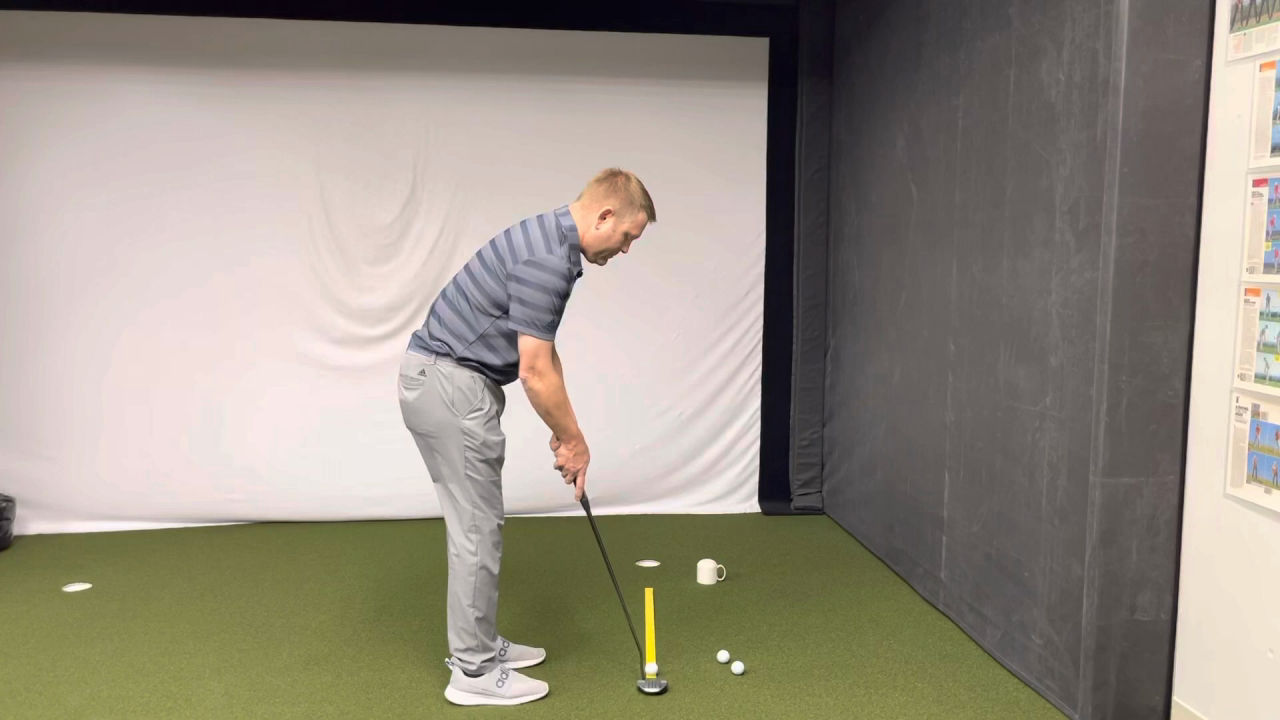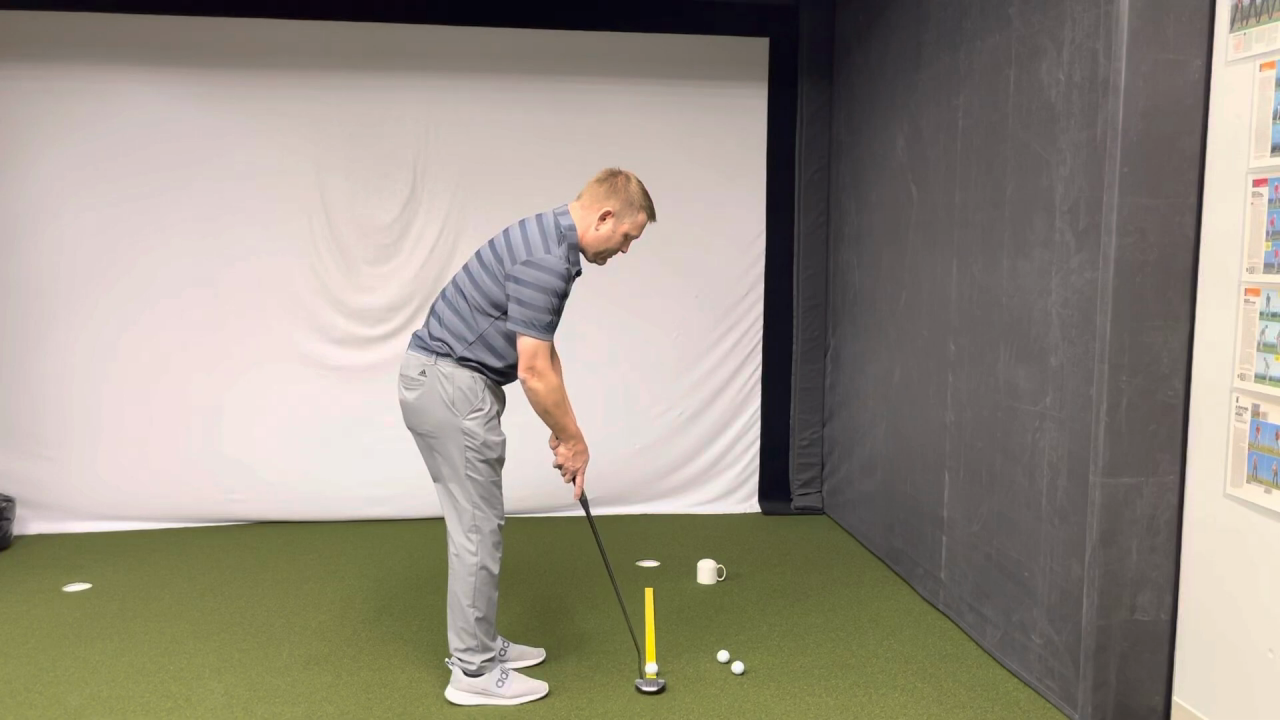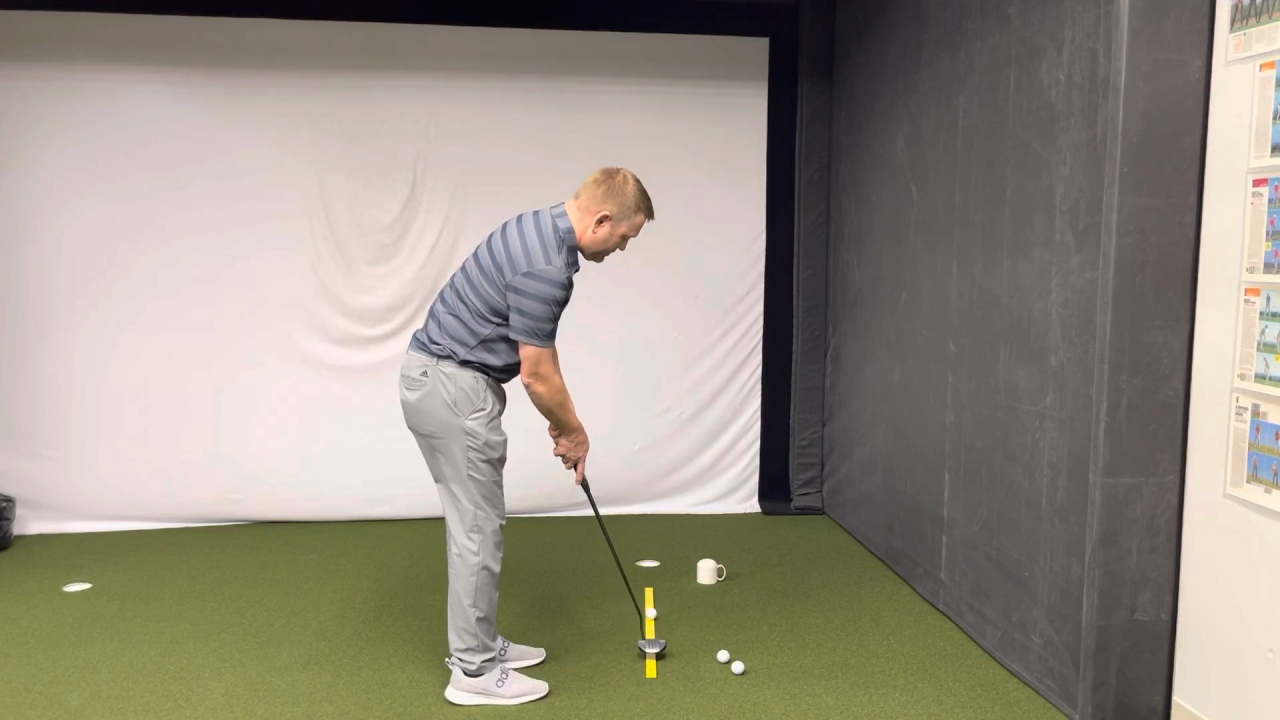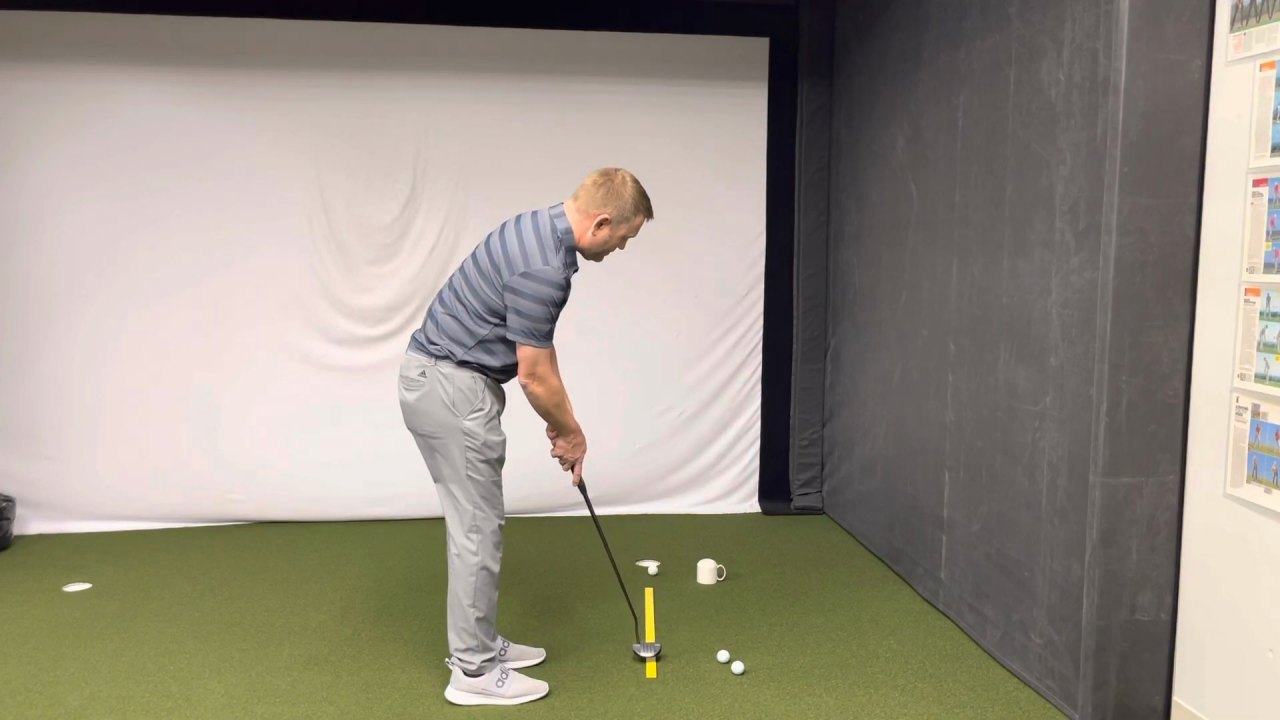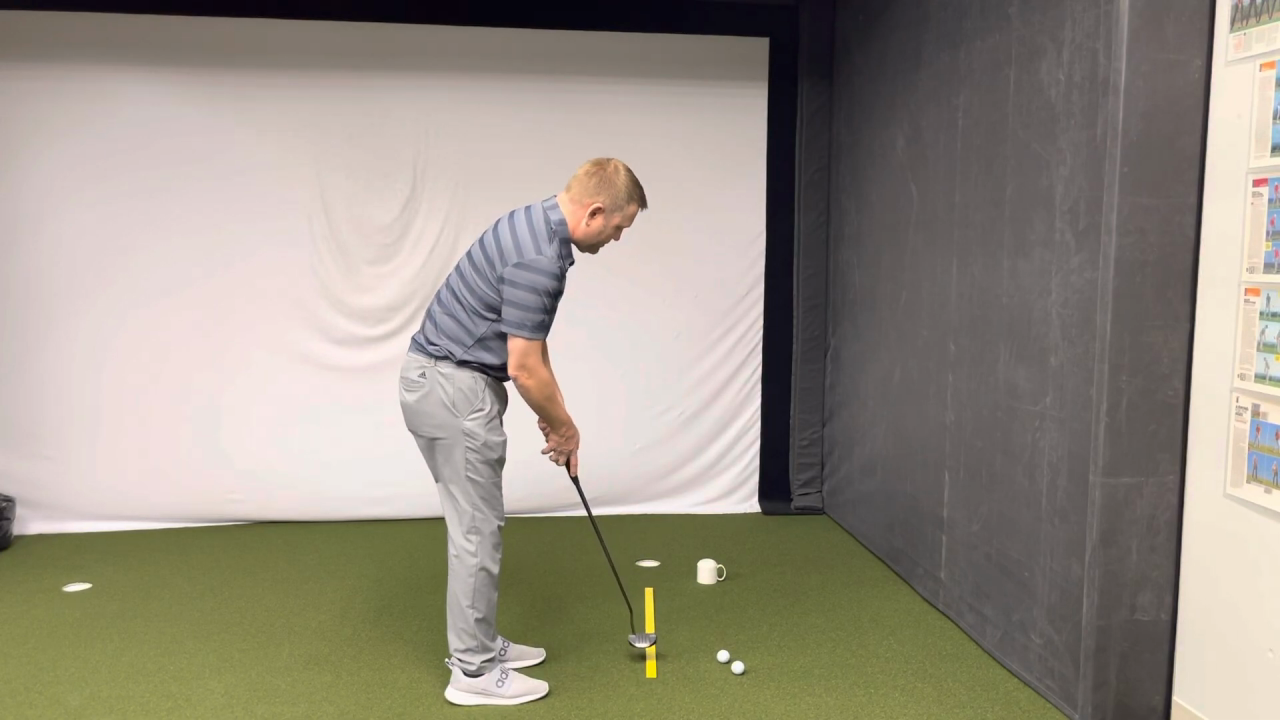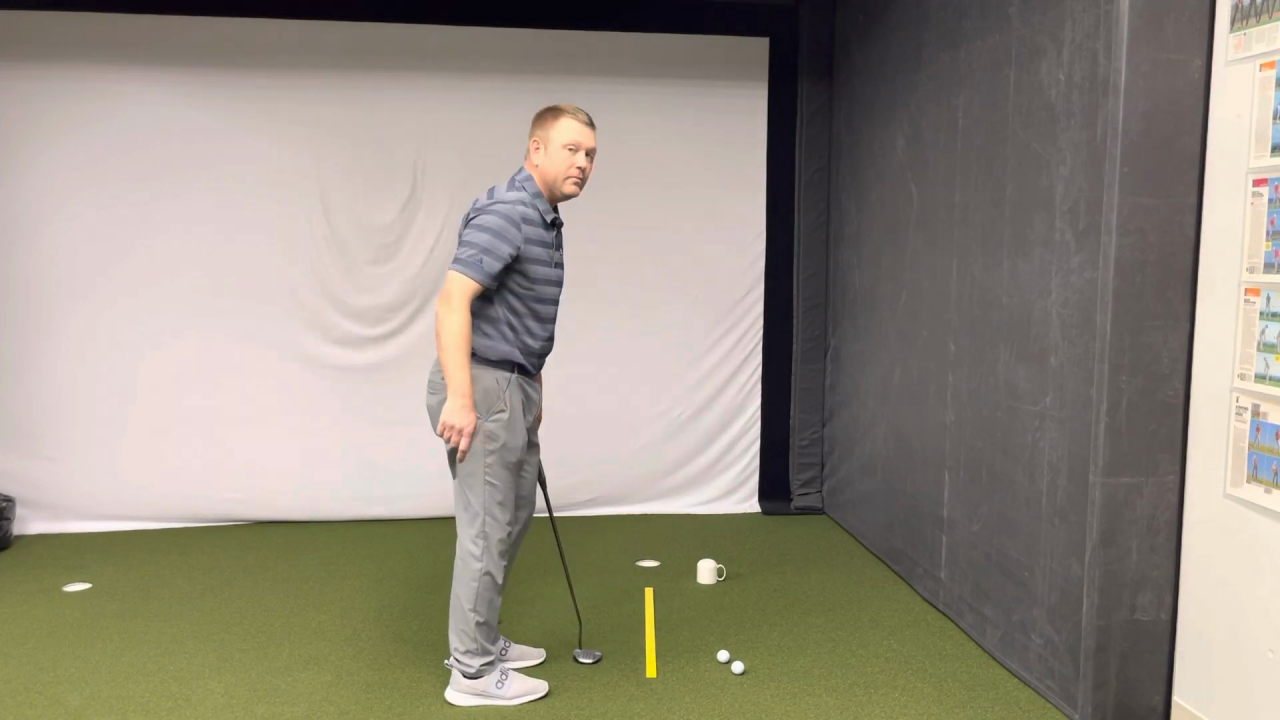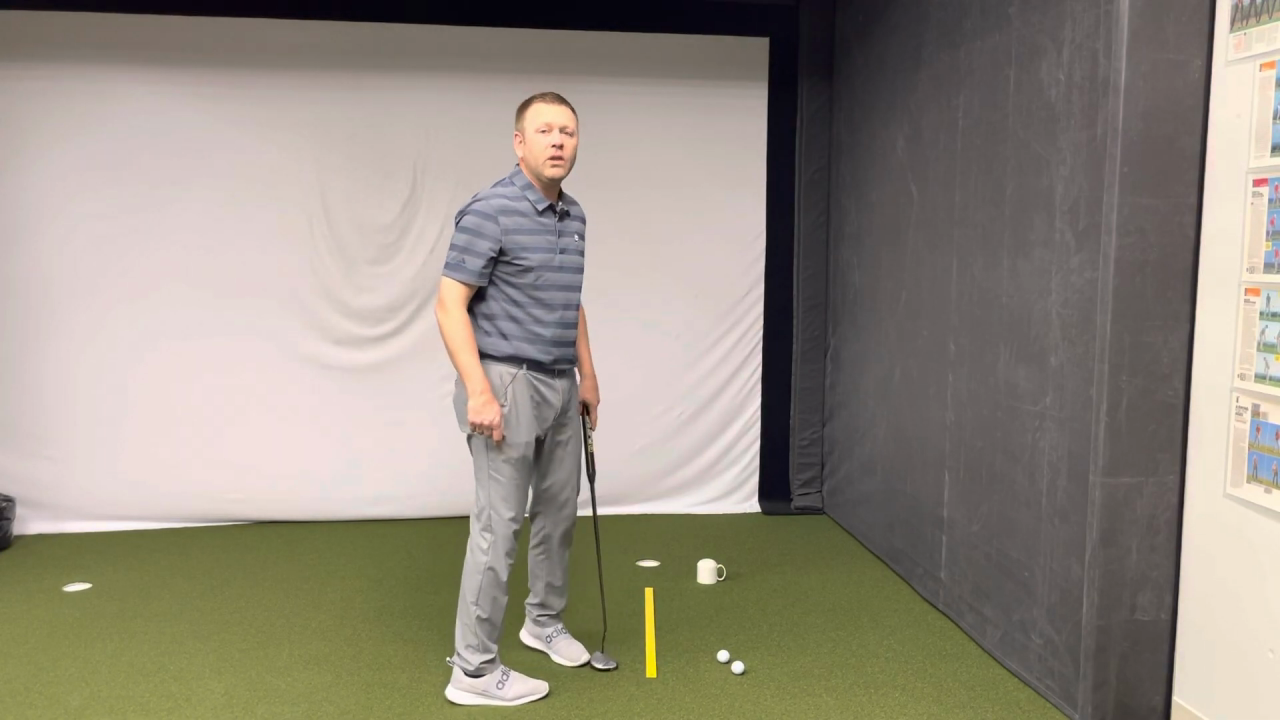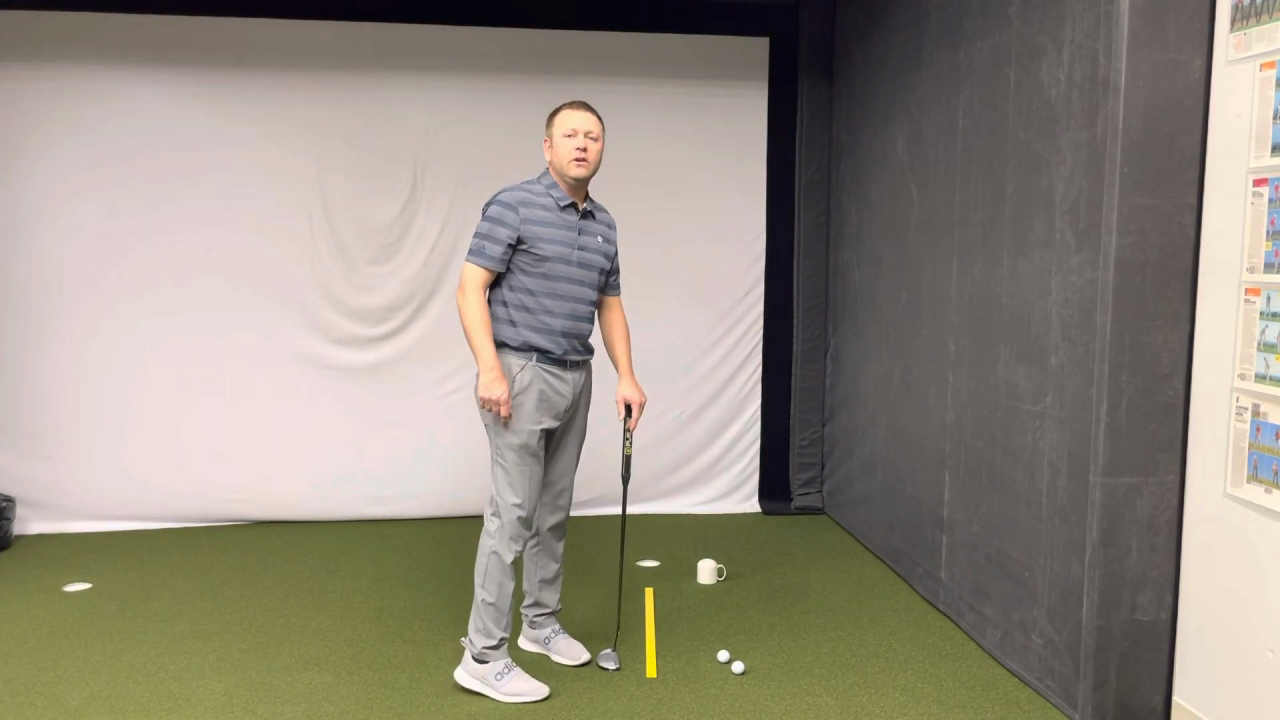
dt=0.5s
person 1, frame 1
left shoulder: (548, 238)
right shoulder: (548, 258)
left elbow: (542, 355)
right elbow: (535, 371)
left wrist: (563, 431)
right wrist: (574, 440)
left hip: (446, 379)
right hip: (450, 386)
left knee: (477, 523)
right knee: (476, 529)
left ankle: (477, 644)
right ankle: (474, 671)
person 1, frame 2
left shoulder: (548, 238)
right shoulder: (546, 258)
left elbow: (543, 354)
right elbow: (533, 371)
left wrist: (564, 429)
right wrist: (573, 440)
left hip: (448, 379)
right hip: (450, 386)
left knee: (477, 523)
right knee: (477, 528)
left ankle: (477, 644)
right ankle: (474, 671)
person 1, frame 3
left shoulder: (540, 229)
right shoulder: (545, 266)
left elbow: (537, 355)
right elbow: (537, 375)
left wrist: (563, 421)
right wrist: (574, 431)
left hip: (444, 378)
right hip: (453, 387)
left knee: (476, 523)
right knee: (478, 528)
left ankle: (477, 643)
right ankle: (474, 670)
person 1, frame 4
left shoulder: (539, 227)
right shoulder: (542, 266)
left elbow: (538, 351)
right elbow: (534, 375)
left wrist: (563, 420)
right wrist: (570, 433)
left hip: (446, 378)
right hip: (451, 387)
left knee: (477, 523)
right knee: (477, 529)
left ankle: (478, 643)
right ankle: (474, 671)
person 1, frame 5
left shoulder: (536, 225)
right shoulder: (537, 257)
left elbow: (529, 348)
right elbow: (525, 368)
left wrist: (556, 417)
right wrist: (564, 428)
left hip: (451, 381)
right hip: (452, 387)
left knee: (479, 524)
right knee: (477, 529)
left ankle: (479, 643)
right ankle: (474, 671)
person 1, frame 6
left shoulder: (545, 219)
right shoulder: (504, 212)
right elbow: (452, 301)
left wrist: (530, 379)
right wrist: (458, 395)
left hip: (514, 386)
right hip: (484, 390)
left knee: (510, 520)
right knee: (487, 531)
left ankle: (483, 641)
right ankle: (472, 672)
person 1, frame 7
left shoulder: (574, 215)
right shoulder: (490, 211)
right elbow: (451, 305)
left wrist: (586, 372)
right wrist: (479, 391)
left hip: (558, 386)
right hip: (507, 386)
left knee: (557, 515)
right knee: (499, 527)
left ankle: (544, 621)
right ankle: (474, 670)
person 1, frame 8
left shoulder: (603, 224)
right shoulder: (512, 204)
left elbow: (610, 305)
right elbow: (471, 288)
left wrist: (626, 377)
right wrist: (490, 368)
left hip: (574, 380)
right hip: (521, 377)
left knee: (552, 512)
right knee: (512, 515)
left ankle: (541, 622)
right ankle: (485, 656)
